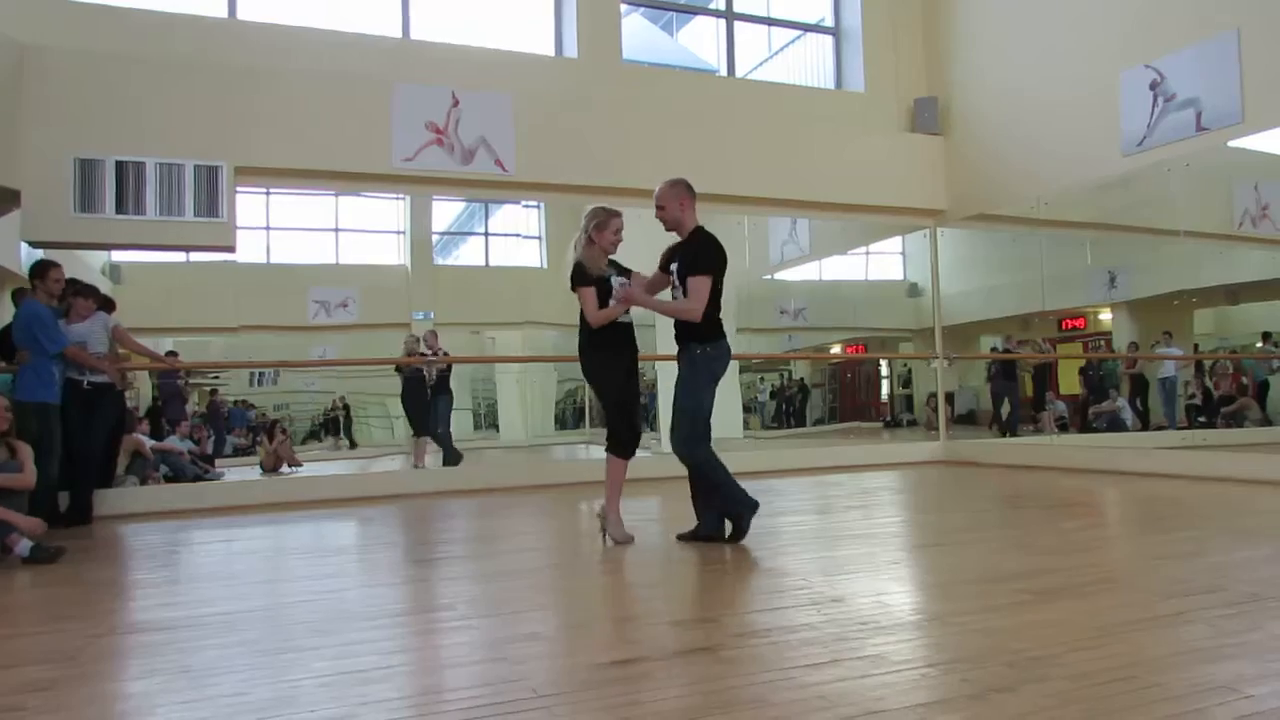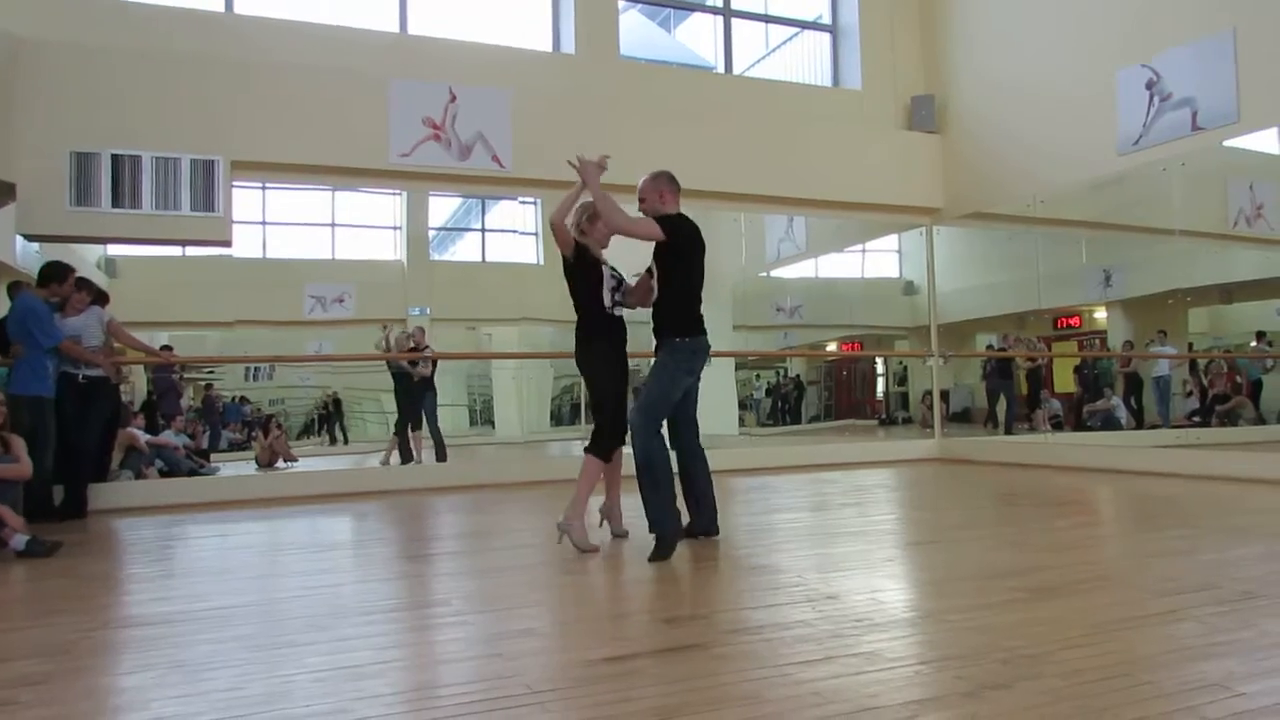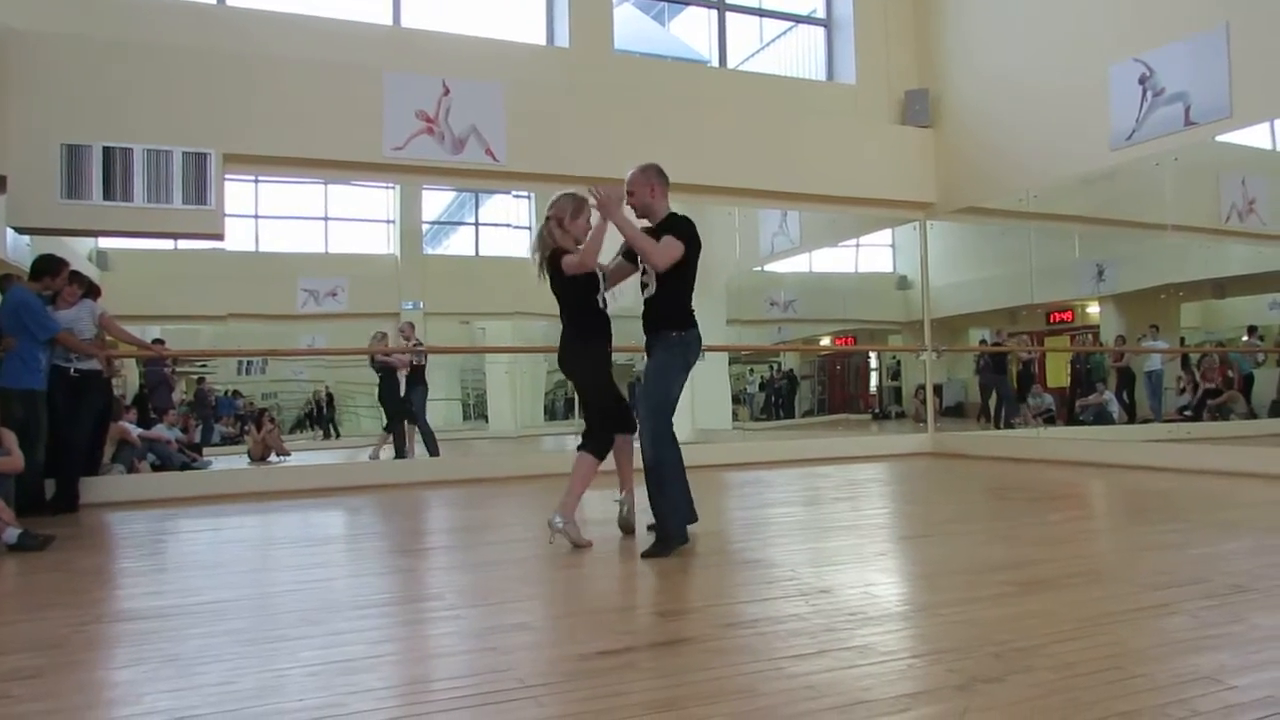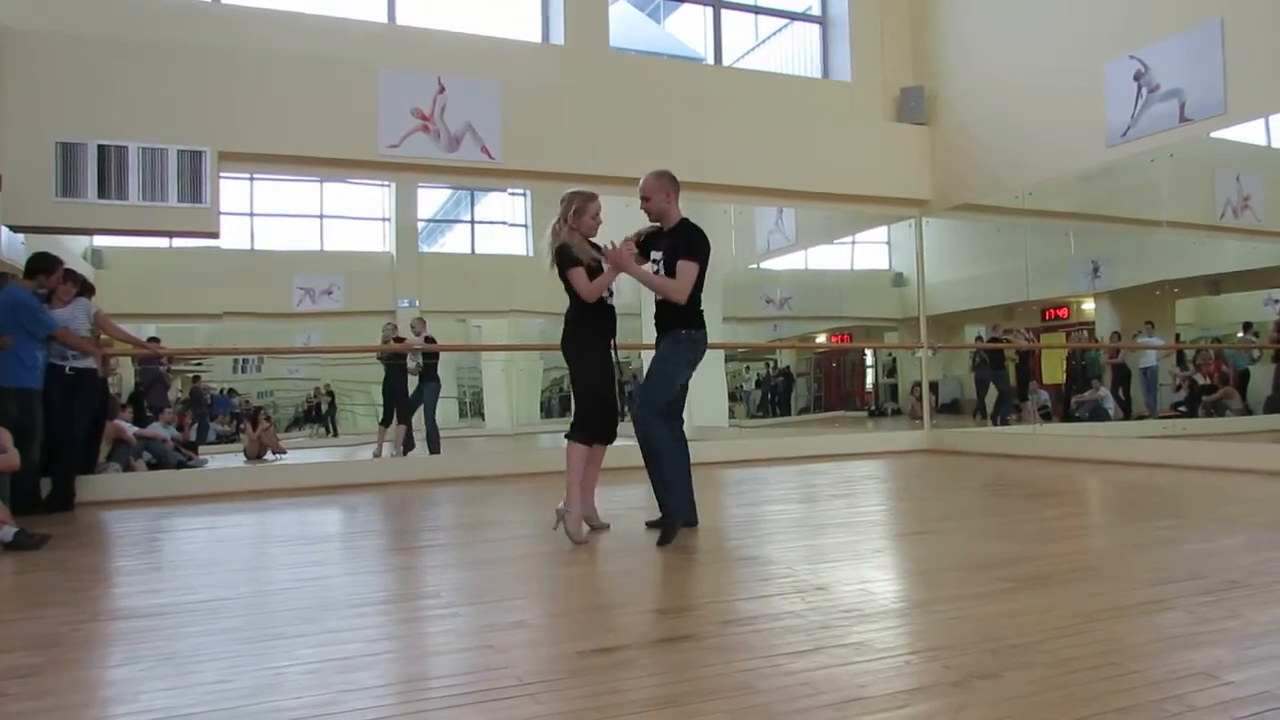
dt=0.5s
person 1, frame 1
left shoulder: (705, 249)
right shoulder: (678, 251)
left elbow: (694, 310)
right elbow: (649, 287)
left wrist: (644, 298)
left hip: (705, 352)
right hip: (694, 353)
left knee: (686, 440)
right knee: (694, 437)
left ankle: (739, 503)
right ankle: (711, 523)
person 1, frame 2
left shoulder: (679, 228)
right shoulder: (669, 241)
left elbow: (616, 223)
right elbow: (641, 294)
left wrist: (591, 179)
left hip: (682, 346)
right hip: (681, 346)
left knee: (643, 423)
right knee: (684, 433)
left ankle: (666, 526)
right ankle: (703, 519)
person 1, frame 3
left shoulder: (682, 228)
right shoulder: (643, 237)
left elbow: (659, 261)
right elbow: (608, 279)
left wrist: (618, 219)
left hip: (677, 339)
right hip: (658, 339)
left knee: (654, 428)
right knee: (657, 427)
left ankle: (672, 527)
right ankle: (679, 510)
person 1, frame 4
left shoulder: (692, 237)
right shoulder: (655, 237)
left elbow: (680, 292)
right elbow: (615, 260)
left wrist: (632, 268)
left hip: (685, 337)
right hip: (668, 337)
left knee: (646, 412)
right knee: (668, 420)
left ankle: (673, 508)
right ankle: (681, 509)
person 2, frame 1
left shoulder: (615, 268)
right shoulder: (583, 269)
right elbow: (594, 317)
right wrist: (625, 296)
left hip: (625, 355)
right hip: (599, 357)
left knee: (622, 433)
right knee: (627, 432)
left ankle: (612, 512)
right ankle: (610, 511)
person 2, frame 2
left shoulder: (608, 268)
right shoulder: (575, 255)
left elbow: (636, 299)
right elbow: (555, 220)
right wrist: (585, 182)
left hip: (614, 351)
right hip: (594, 351)
left knee: (615, 430)
right knee: (607, 431)
left ankle: (612, 508)
right ankle: (572, 517)
person 2, frame 3
left shoulder: (573, 257)
right shoulder: (559, 257)
left elbow: (600, 279)
right elbow: (587, 261)
right wrist: (606, 218)
left hip: (590, 352)
right hip: (582, 353)
left knee: (620, 416)
right knee: (600, 429)
left ankle: (627, 499)
right ankle: (564, 515)
person 2, frame 4
left shoulder: (589, 248)
right shoulder: (567, 251)
left elbow: (609, 264)
right elbow: (589, 292)
right wrist: (618, 266)
left hip: (598, 341)
right hip: (582, 341)
left knee: (606, 419)
right knee: (588, 416)
left ankle: (585, 503)
right ankle: (571, 505)
person 3, frame 1
left shoulder: (42, 310)
right shoulder: (37, 312)
left elbow: (60, 350)
right elbow: (71, 352)
left wrist: (99, 362)
right wrist: (105, 367)
left hip: (38, 394)
right hip: (38, 396)
left knee: (39, 458)
right knee: (45, 459)
left ankle: (42, 514)
right ankle: (44, 516)
person 3, frame 2
left shoulder: (33, 303)
right shoulder: (33, 307)
left elbow: (54, 344)
right elbow: (65, 347)
right wrist: (100, 361)
left hip: (32, 388)
right hip: (33, 390)
left knee: (35, 452)
right knee: (39, 452)
left ankle: (38, 509)
right ankle: (38, 510)
person 3, frame 3
right shoulder: (26, 301)
left elbow: (48, 336)
right elbow: (62, 338)
right wrist: (96, 353)
right hip: (24, 383)
left knee: (22, 445)
right knee: (30, 445)
left ankle: (26, 502)
right ankle: (28, 504)
person 3, frame 4
right shoulder: (22, 299)
left elbow: (47, 334)
right elbow: (60, 335)
right wrist: (95, 351)
right knee: (26, 444)
left ankle: (22, 502)
right ankle: (24, 503)
person 4, frame 1
left shoulder: (102, 320)
right shoulder: (58, 327)
left elbow: (129, 343)
left wrist: (161, 358)
left hip: (105, 391)
right hip: (74, 391)
left knee: (94, 448)
right knee: (76, 447)
left ankle: (79, 508)
right ankle: (79, 508)
person 4, frame 2
left shoulder: (97, 313)
right shoulder: (53, 321)
left elbow: (124, 337)
left wrist: (157, 352)
left hip: (100, 385)
right hip: (69, 385)
left knee: (88, 442)
right knee: (70, 441)
left ankle: (73, 502)
right ankle: (74, 501)
person 4, frame 3
left shoulder: (89, 307)
left elbow: (116, 331)
left wrist: (148, 346)
left hip: (91, 379)
right hip: (60, 378)
left knee: (79, 436)
right knee: (61, 435)
left ankle: (65, 495)
right ankle: (66, 495)
person 4, frame 4
left shoulder: (84, 305)
left elbow: (111, 329)
left wrist: (144, 345)
left hip: (86, 377)
right hip: (55, 376)
left knee: (75, 434)
right knee: (57, 433)
left ankle: (61, 493)
right ankle: (61, 493)
